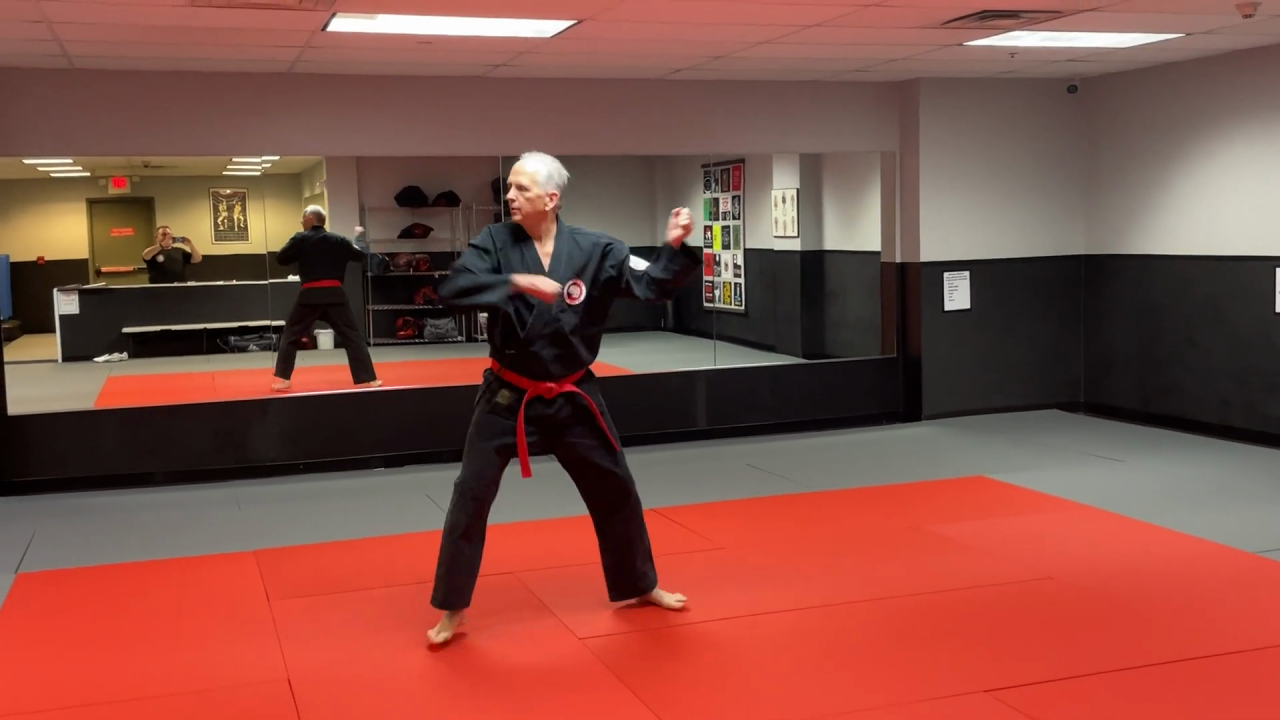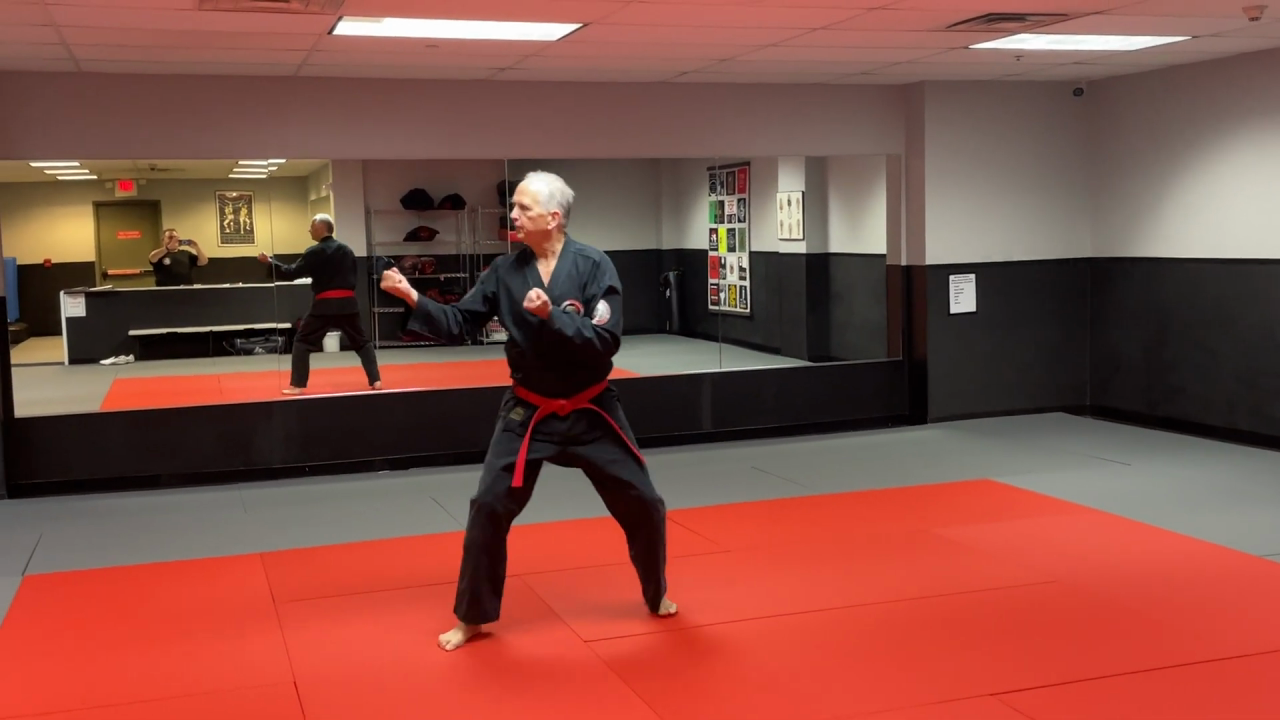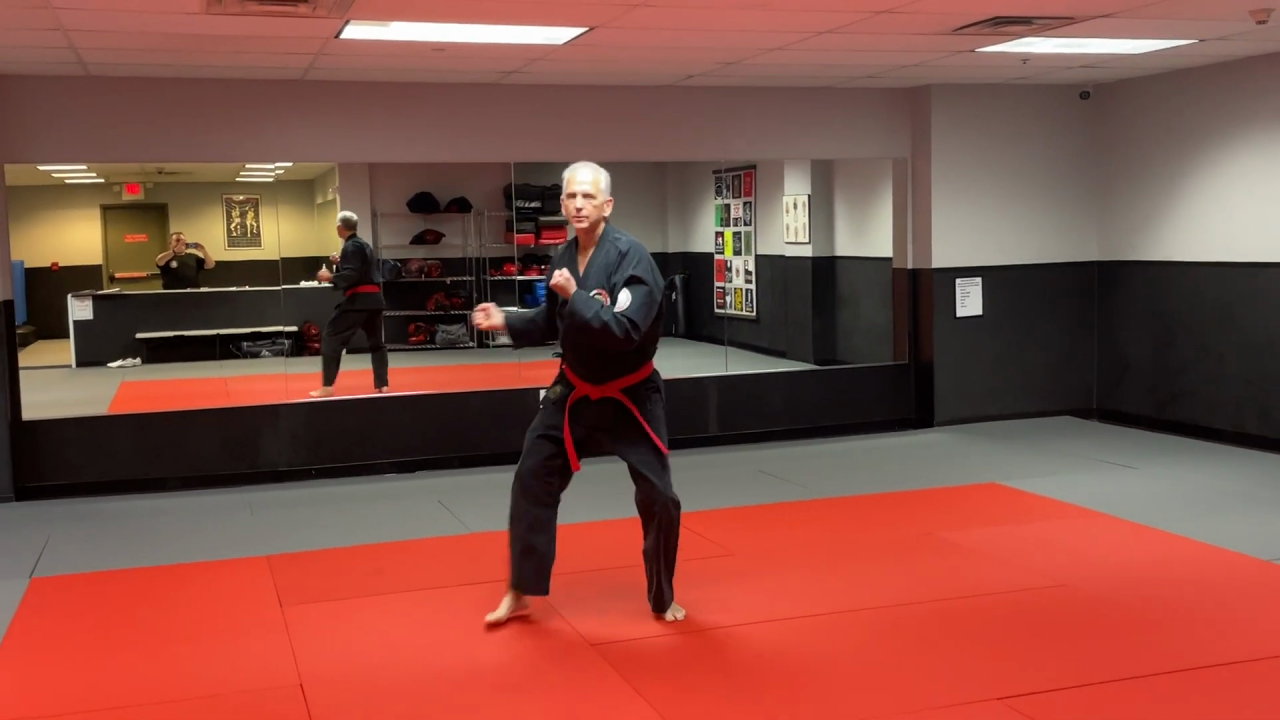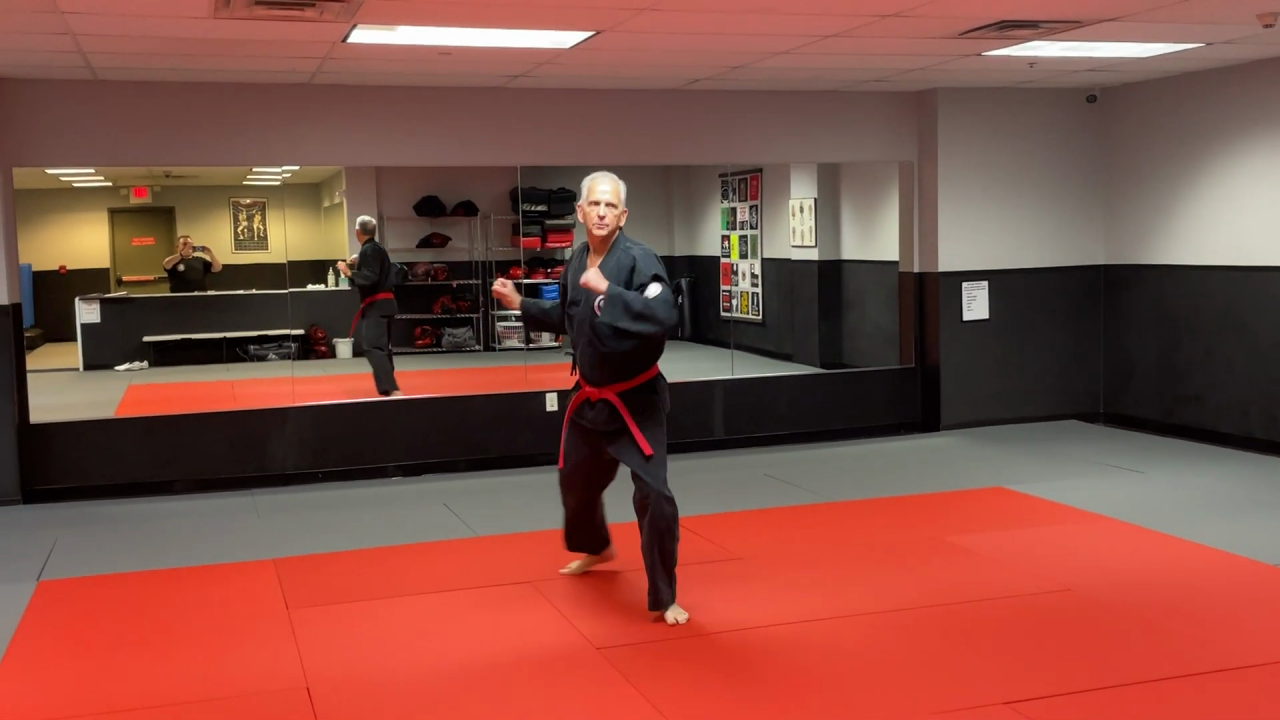
dt=0.3s
person 1, frame 1
left shoulder: (593, 248)
right shoulder: (495, 242)
left elbow: (649, 284)
right elbow: (455, 288)
left wrist: (675, 247)
right wrist: (517, 284)
left hip: (571, 394)
right hip: (508, 395)
left knee: (615, 488)
right knee: (472, 492)
left ankle: (639, 586)
right ankle: (450, 608)
person 1, frame 2
left shoulder: (593, 266)
right shoulder: (505, 272)
left elbow: (604, 343)
right elbow: (461, 322)
left wrist: (550, 317)
right wrist: (413, 299)
left hip: (590, 410)
right hip: (528, 412)
left knee: (641, 504)
right knee: (489, 509)
left ankle: (656, 594)
right ankle: (471, 616)
person 1, frame 3
left shoulder: (630, 256)
right shoulder: (565, 256)
left elbow: (625, 331)
left wrist: (573, 298)
right wrist: (506, 322)
left hip: (630, 396)
right hip: (575, 392)
left knee: (659, 501)
right knee: (532, 482)
left ankle: (663, 598)
right ankle: (521, 592)
person 1, frame 4
left shoulder: (637, 259)
right shoulder: (579, 261)
left elbow: (662, 318)
left wrist: (610, 292)
right wrist: (520, 301)
left hip: (636, 397)
right hip: (591, 394)
left knee: (654, 494)
right knee: (577, 480)
left ankle: (665, 597)
right ankle: (595, 549)
person 2, frame 1
left shoulder: (301, 239)
right shoulder: (338, 240)
left elbow: (281, 259)
right elbow: (360, 255)
left wrist: (300, 254)
right wrist: (358, 237)
left hip: (310, 295)
right hip: (334, 294)
left knee: (291, 335)
right knee: (352, 336)
left ankle: (282, 378)
right ankle: (368, 379)
person 2, frame 2
left shoulder: (316, 252)
right shoulder: (347, 250)
left elbow: (293, 272)
left wrist: (270, 262)
left hip: (326, 304)
right hip: (348, 303)
left knee: (302, 342)
right knee: (362, 342)
left ankle: (296, 385)
right ankle: (375, 380)
person 2, frame 3
left shoulder: (351, 247)
right shoulder: (364, 245)
left elbow: (352, 274)
left wrist: (332, 277)
right wrist: (339, 263)
left hip: (357, 300)
right hip: (374, 299)
left knee: (331, 339)
right knee: (376, 343)
left ankle: (327, 386)
right ankle: (382, 384)
person 2, frame 4
left shoulder: (369, 250)
right shoulder: (376, 248)
left elbow: (370, 278)
left wrist: (349, 272)
right wrist: (359, 265)
left hip: (376, 305)
right hip: (384, 303)
left knee: (373, 347)
right knee: (381, 347)
left ankle: (391, 390)
right ankle: (389, 388)
